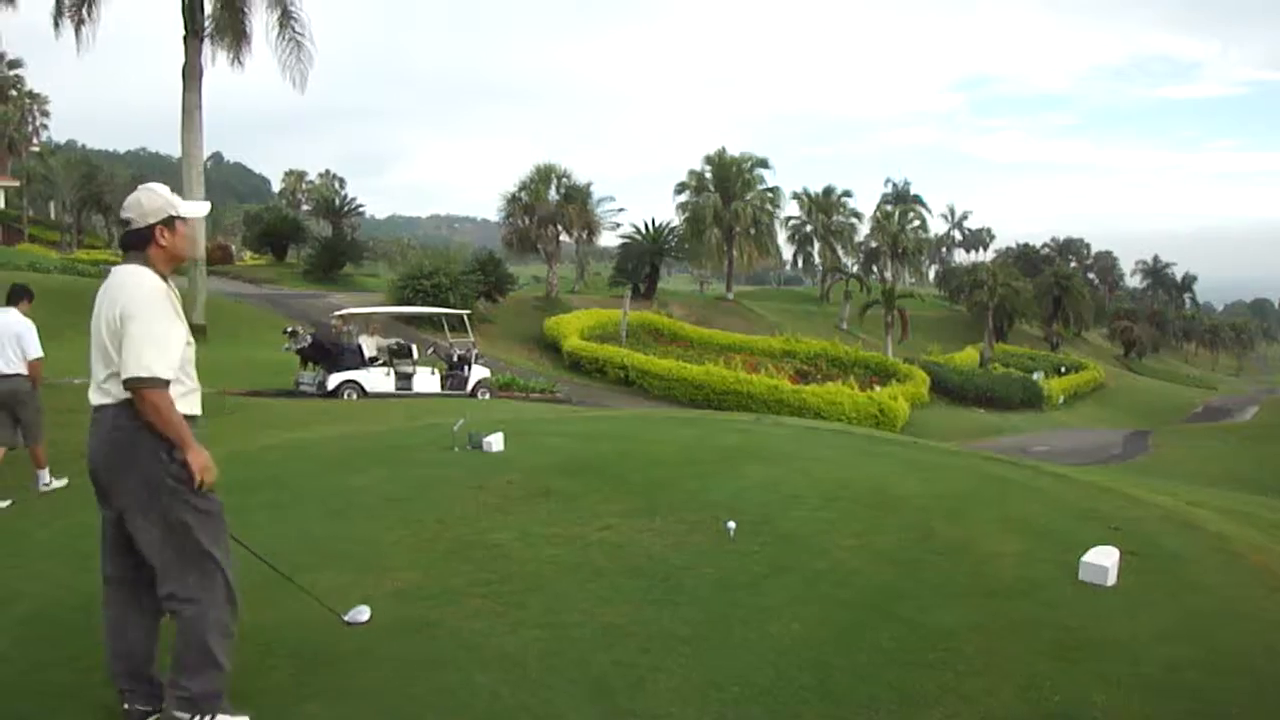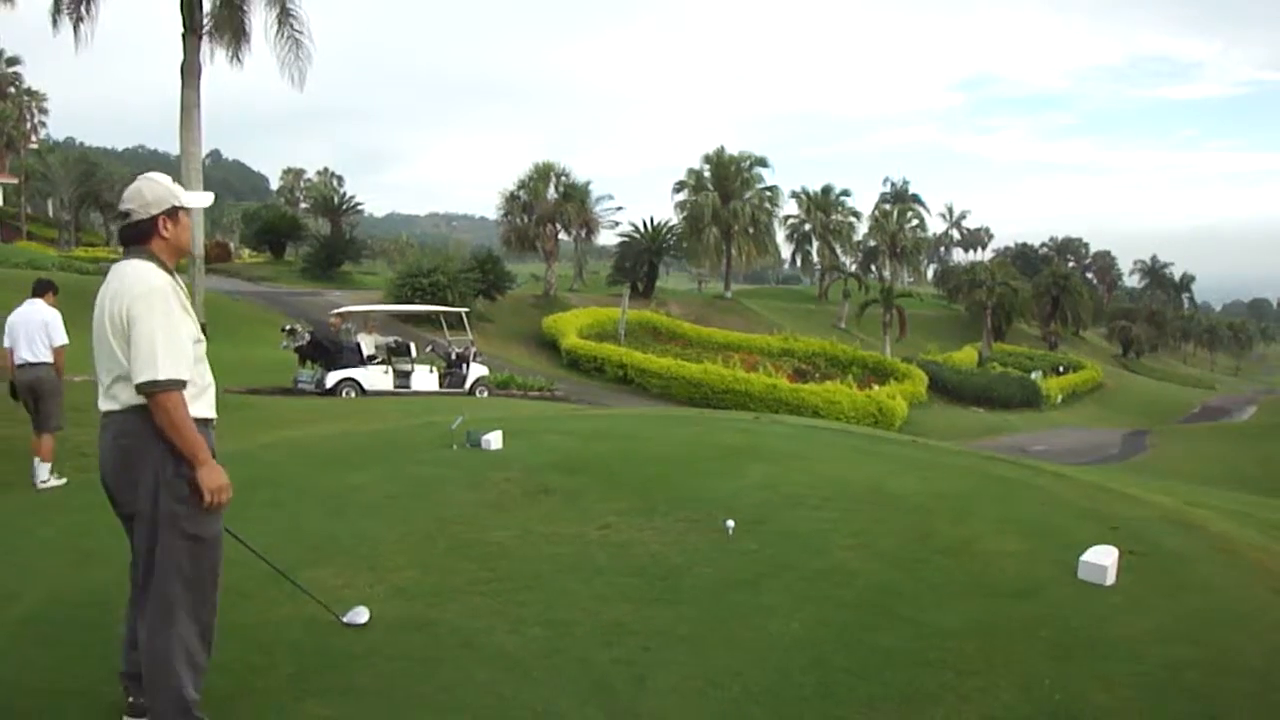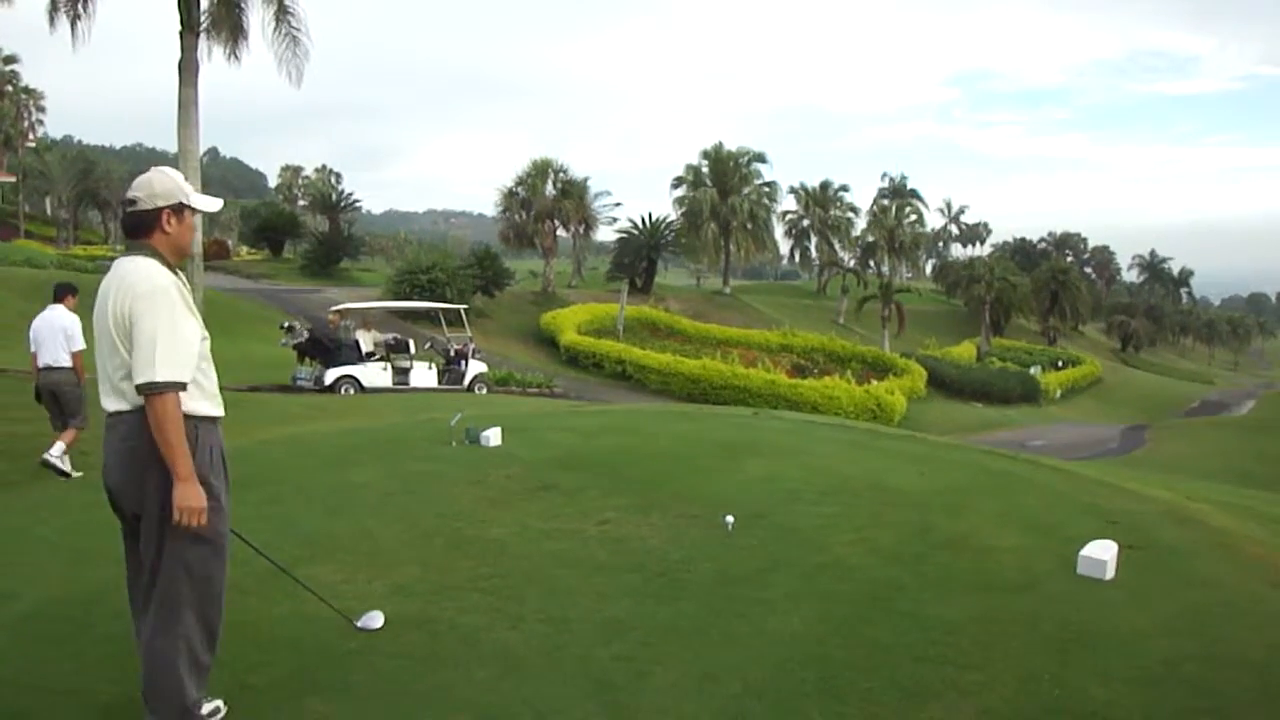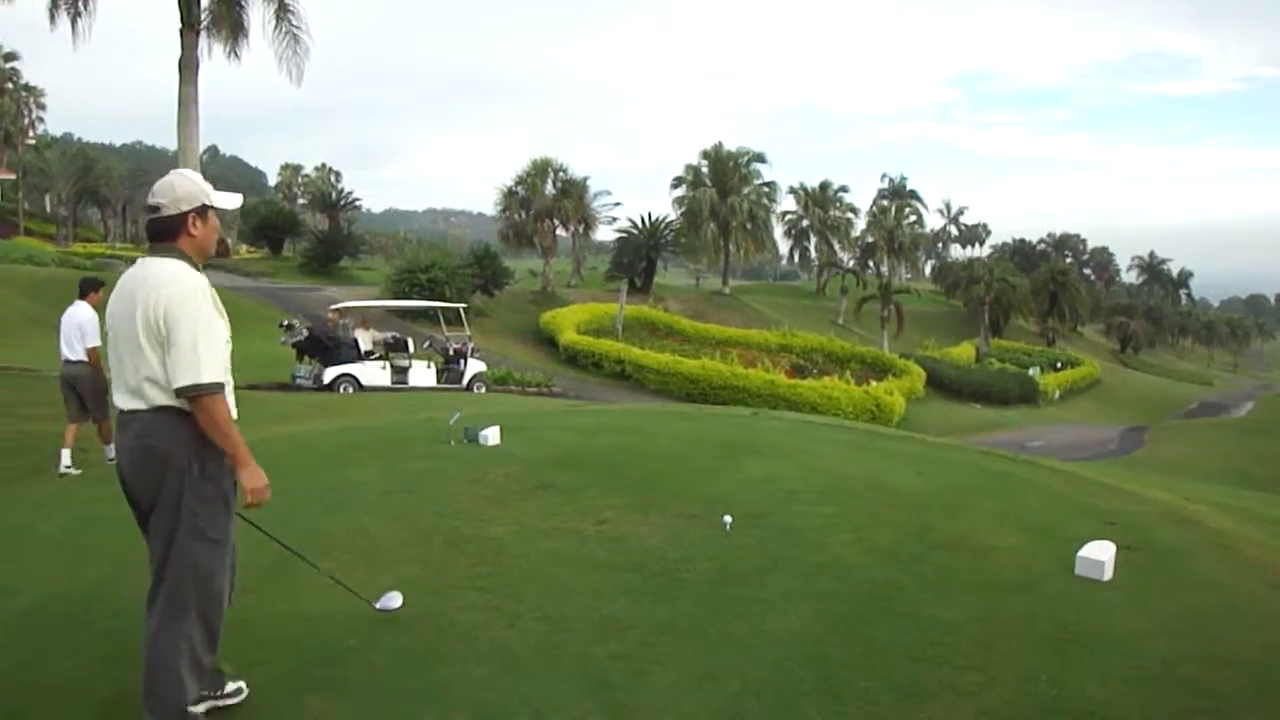
dt=0.4s
person 1, frame 1
left shoulder: (119, 284)
right shoulder: (146, 288)
right elbow: (145, 382)
right wrist: (191, 445)
left hip: (111, 436)
right hip: (148, 442)
left knee: (129, 573)
right knee: (200, 571)
person 1, frame 2
left shoulder: (120, 281)
right shoulder: (151, 286)
right elbow: (161, 389)
right wrist: (204, 461)
left hip: (125, 439)
right hip: (161, 446)
left knee: (154, 579)
right knee: (179, 588)
person 1, frame 3
left shoulder: (120, 278)
right shoulder: (155, 283)
right elbow: (159, 390)
right wrist: (186, 477)
left hip: (129, 443)
right hip: (168, 447)
left knee: (158, 588)
right knee: (184, 590)
person 1, frame 4
left shoulder: (132, 280)
right shoulder: (185, 285)
right elbow: (201, 390)
right wrist: (244, 463)
left hip: (139, 437)
right hip: (183, 445)
left knee: (186, 578)
right knee: (189, 586)
person 2, frame 1
right shoulder: (23, 323)
right elbow: (35, 362)
right wrist: (35, 388)
right hip: (19, 384)
right knee: (34, 437)
right ankle: (45, 481)
person 2, frame 2
left shoulder: (14, 315)
right shoulder: (50, 313)
left elbow: (8, 353)
right elbow: (58, 350)
left wrist: (12, 380)
right wrist: (60, 377)
left hip: (22, 373)
right hip: (45, 372)
left knee: (38, 425)
right knee: (49, 428)
left ankle: (40, 470)
right ankle: (43, 477)
person 2, frame 3
left shoulder: (38, 320)
right shoulder: (70, 318)
left elbow: (34, 357)
right elbow: (77, 355)
left wrist: (37, 383)
right wrist: (81, 381)
left hip: (45, 376)
right hip: (66, 375)
left knee: (60, 424)
right knee: (76, 423)
left ankle: (64, 467)
right ankle: (53, 454)
person 2, frame 4
left shoulder: (68, 313)
right shoulder: (89, 315)
left elbow: (67, 345)
right elbow: (92, 351)
right wrist: (101, 374)
left hip: (66, 368)
right hip: (85, 369)
left knee: (73, 418)
right knee: (102, 416)
left ankle: (65, 461)
right ankle: (111, 454)
